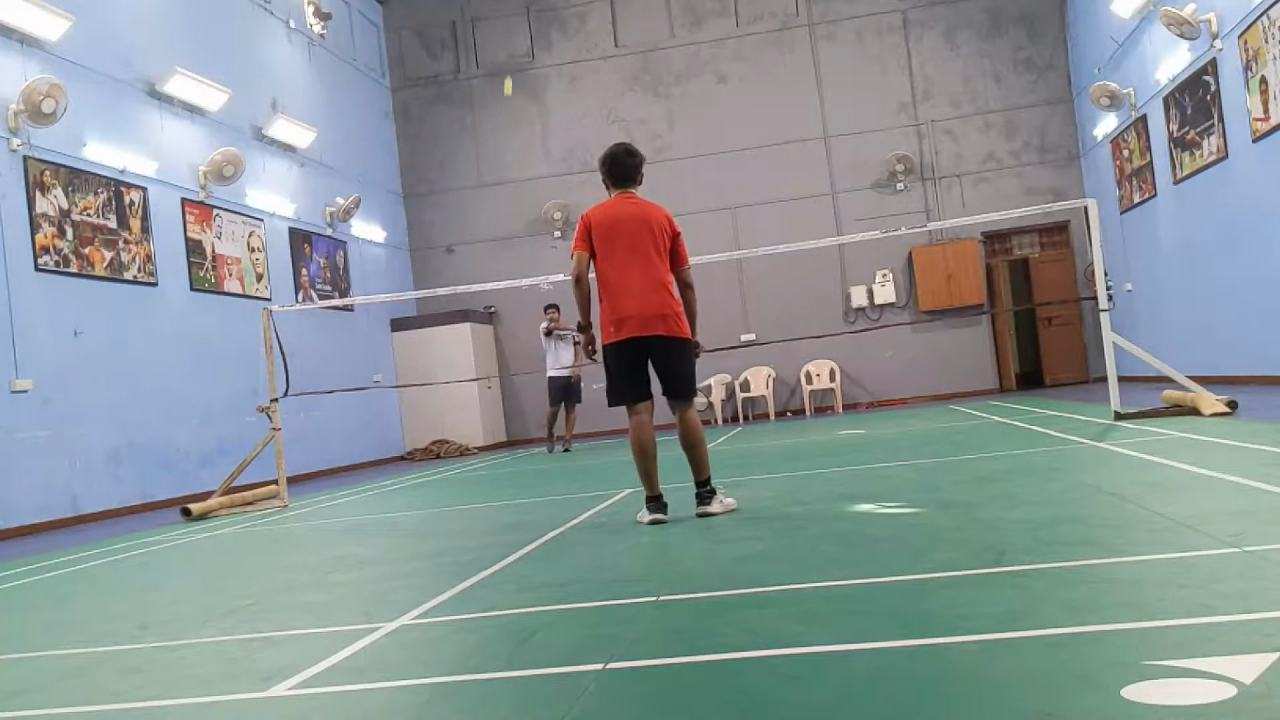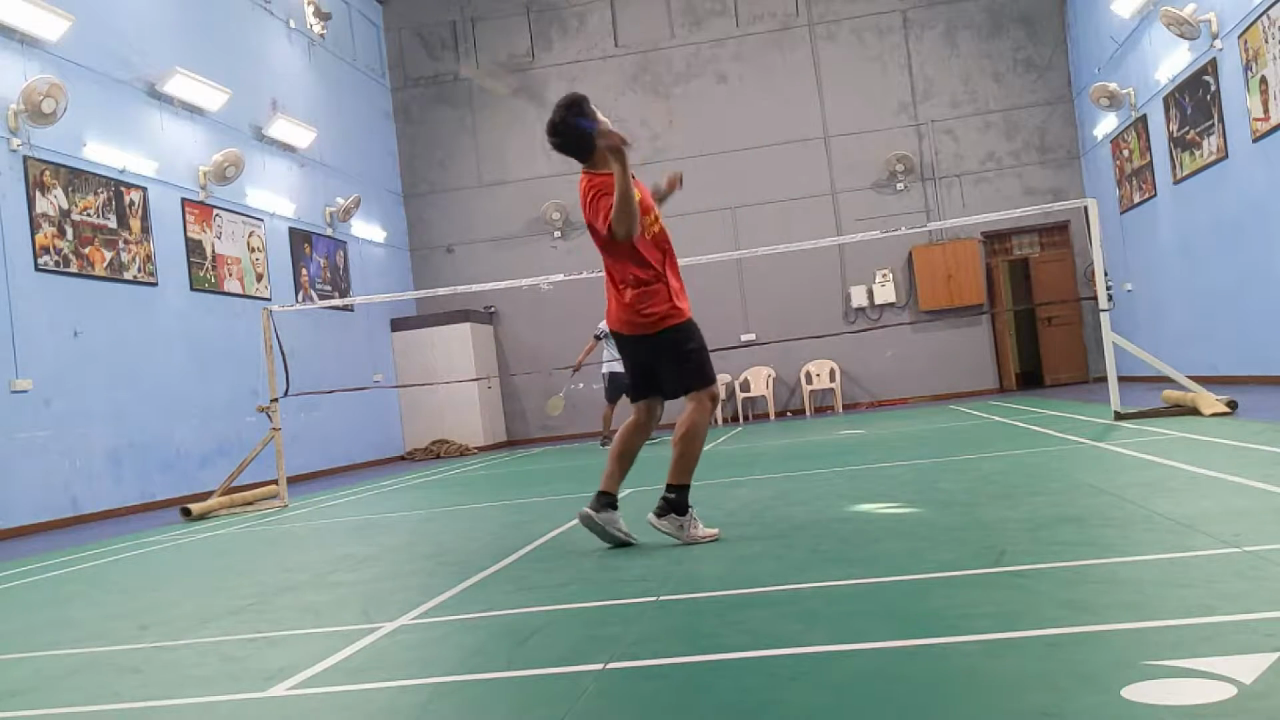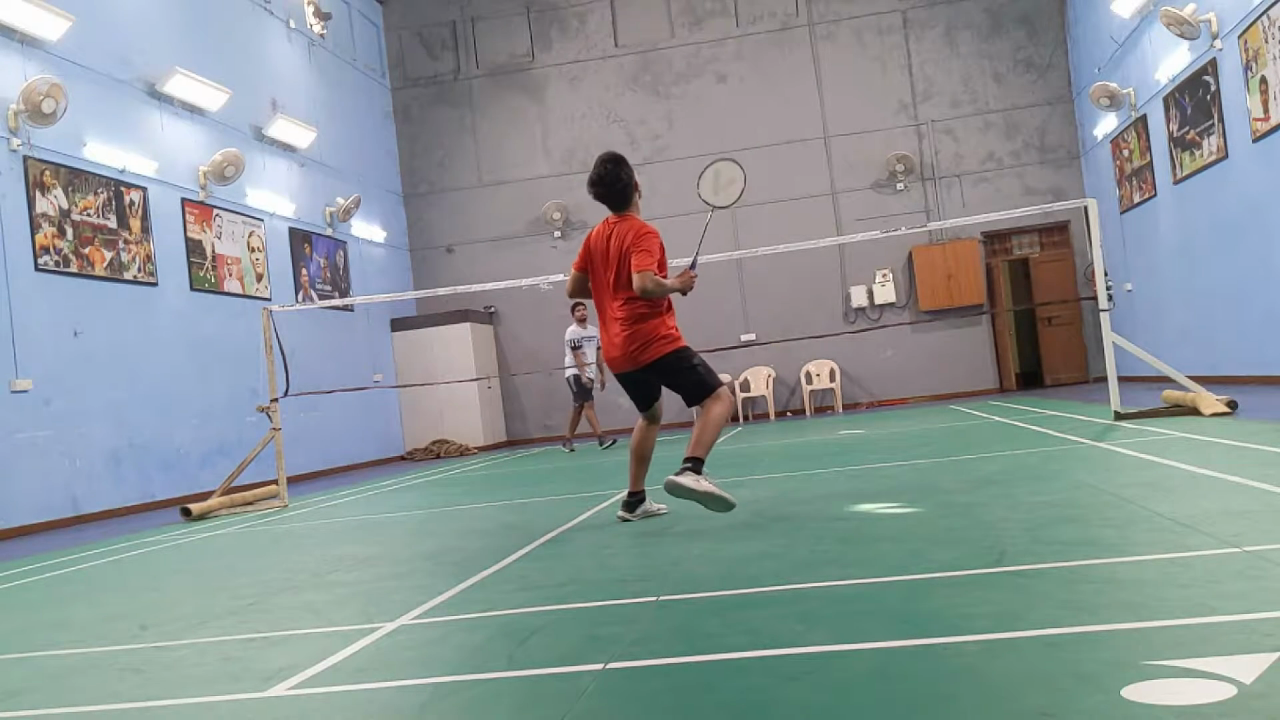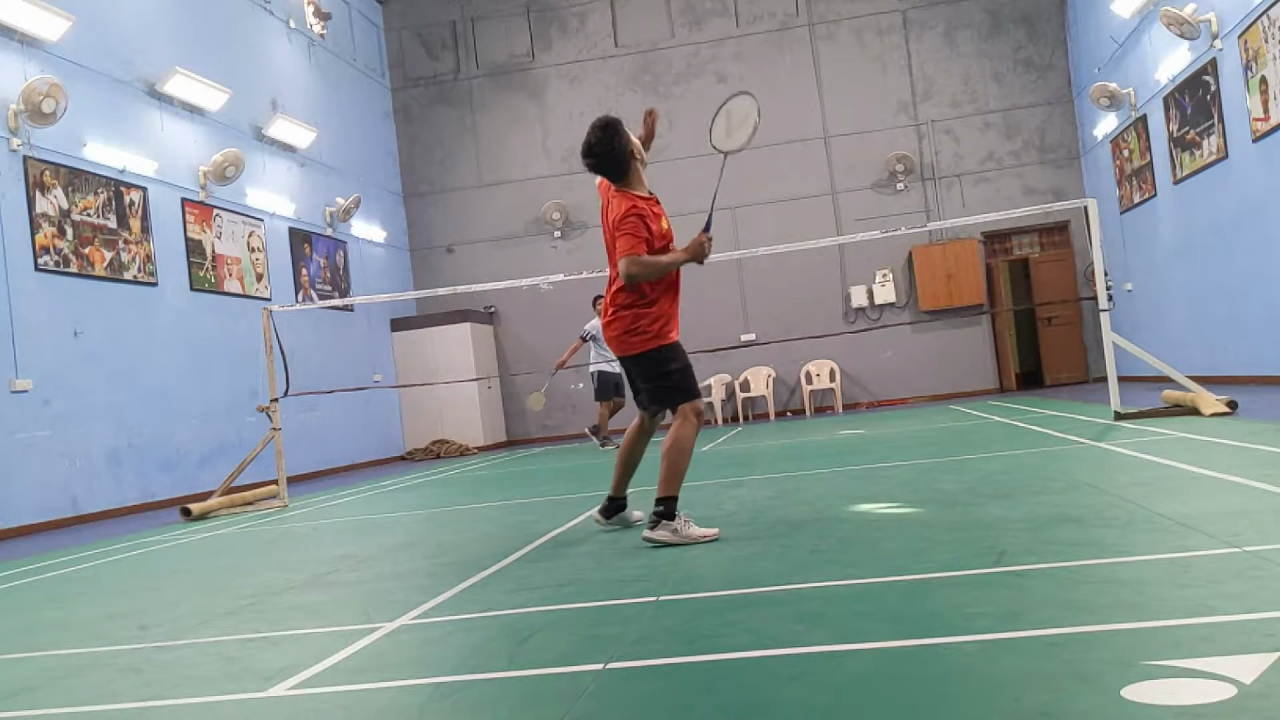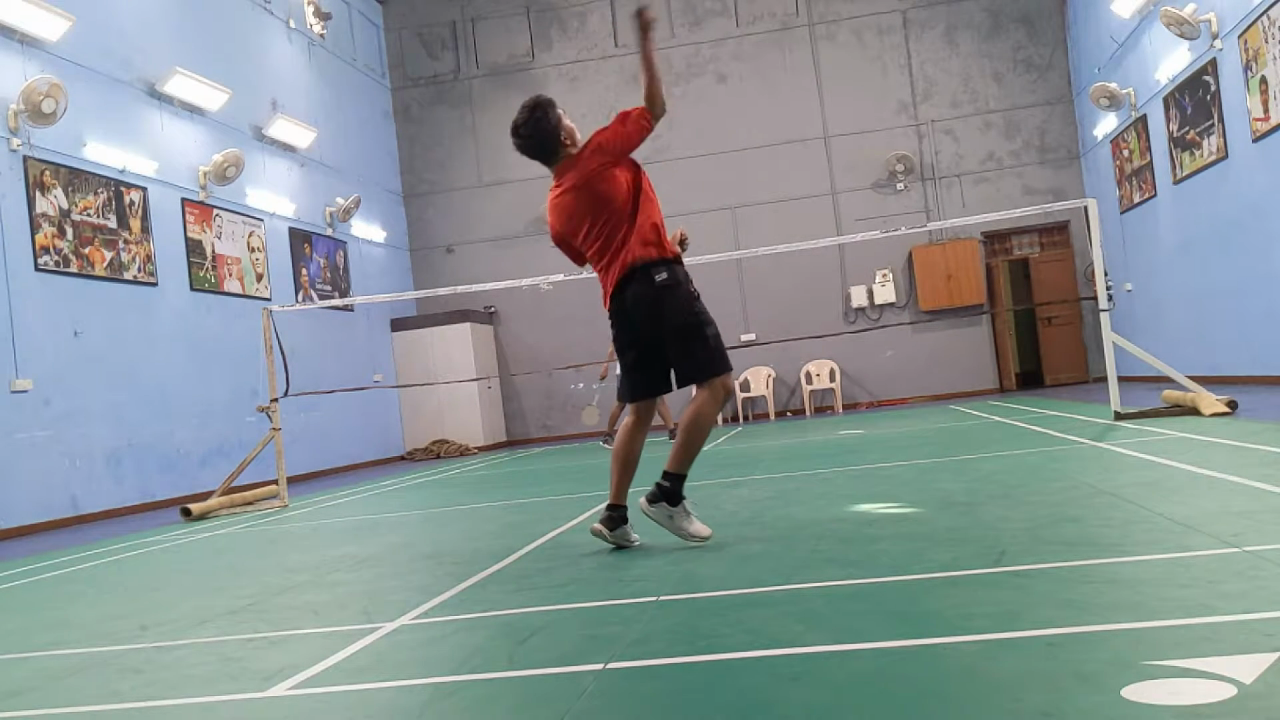
dt=1s
person 1, frame 1
left shoulder: (591, 219)
right shoulder: (662, 216)
left elbow: (579, 274)
right elbow: (685, 281)
left wrist: (586, 326)
right wrist: (691, 329)
left hip: (619, 327)
right hip: (667, 321)
left knee: (639, 412)
right knee: (684, 407)
left ankle: (654, 502)
right ankle: (706, 494)
person 1, frame 2
left shoulder: (592, 184)
right shoulder: (605, 180)
right elbow: (623, 231)
left wrist: (656, 195)
right wrist: (620, 163)
left hip: (628, 316)
right hip: (658, 310)
left knee: (645, 411)
right knee: (704, 396)
left ankle: (604, 503)
right ankle: (673, 506)
person 1, frame 3
left shoulder: (596, 235)
right shoulder: (642, 233)
left elbow: (573, 288)
right elbow: (645, 285)
right wrist: (678, 283)
left hip: (618, 352)
right hip: (654, 342)
left knee: (650, 415)
right knee: (718, 398)
left ankle: (634, 500)
right ankle: (690, 472)
person 1, frame 4
left shoulder: (612, 190)
right shoulder: (632, 211)
left elbow: (605, 175)
right elbow: (630, 269)
left wrist: (647, 140)
right wrist: (686, 254)
left hip: (634, 329)
right hip: (645, 331)
left knee: (649, 416)
right knee: (689, 411)
left ankle: (614, 505)
right ankle: (665, 518)
person 1, frame 5
left shoulder: (556, 214)
right shoulder: (599, 153)
right elbow: (656, 107)
left hip: (620, 295)
right hip: (660, 282)
left knee: (639, 410)
right knee: (714, 383)
left ankle: (614, 516)
right ankle: (668, 492)
